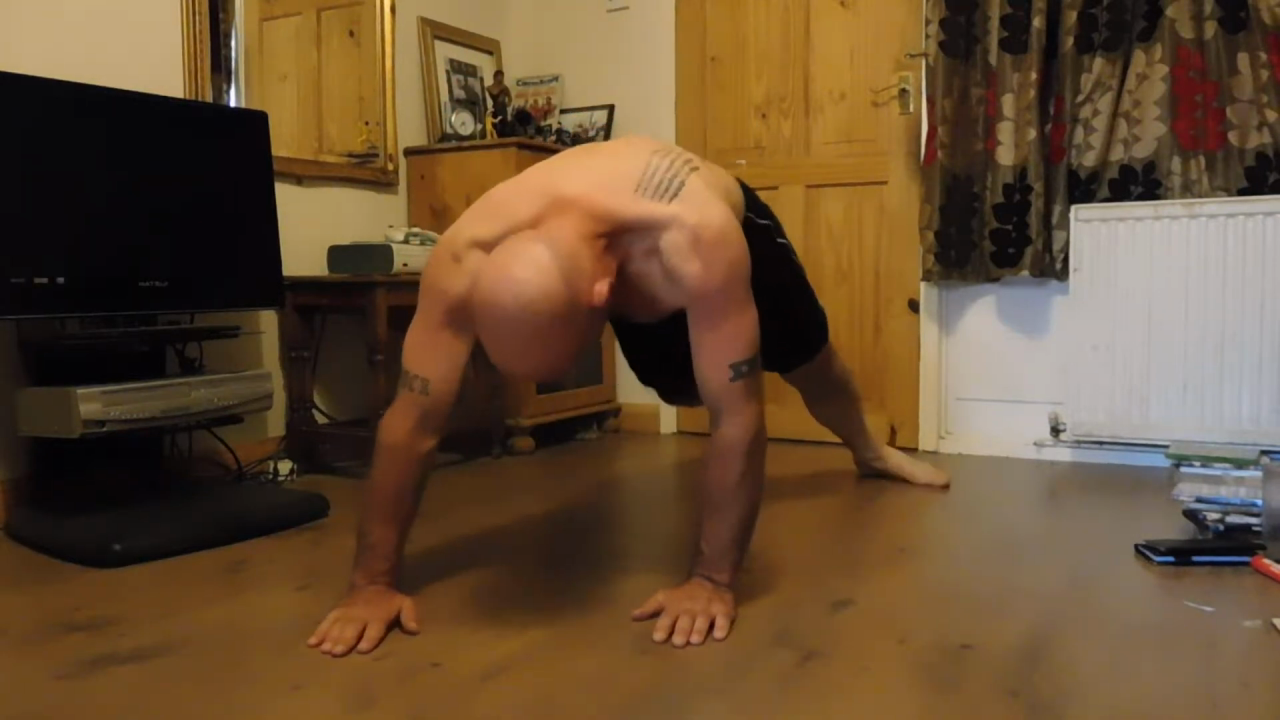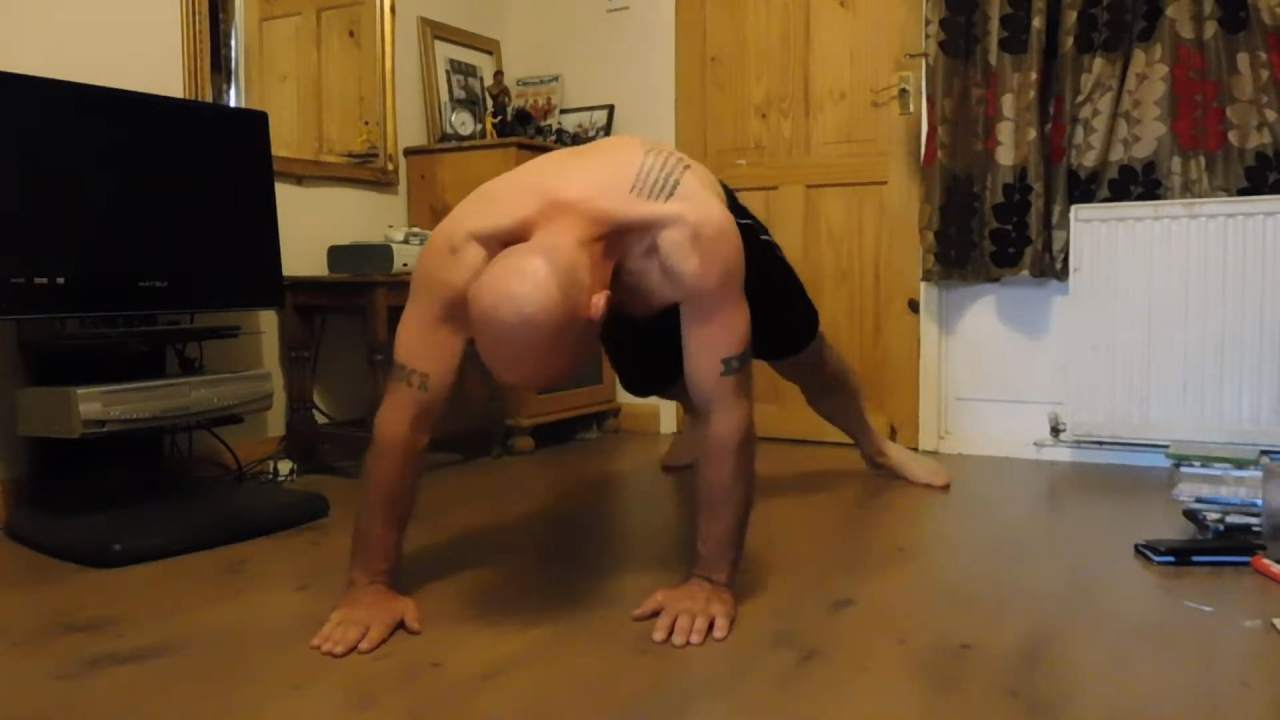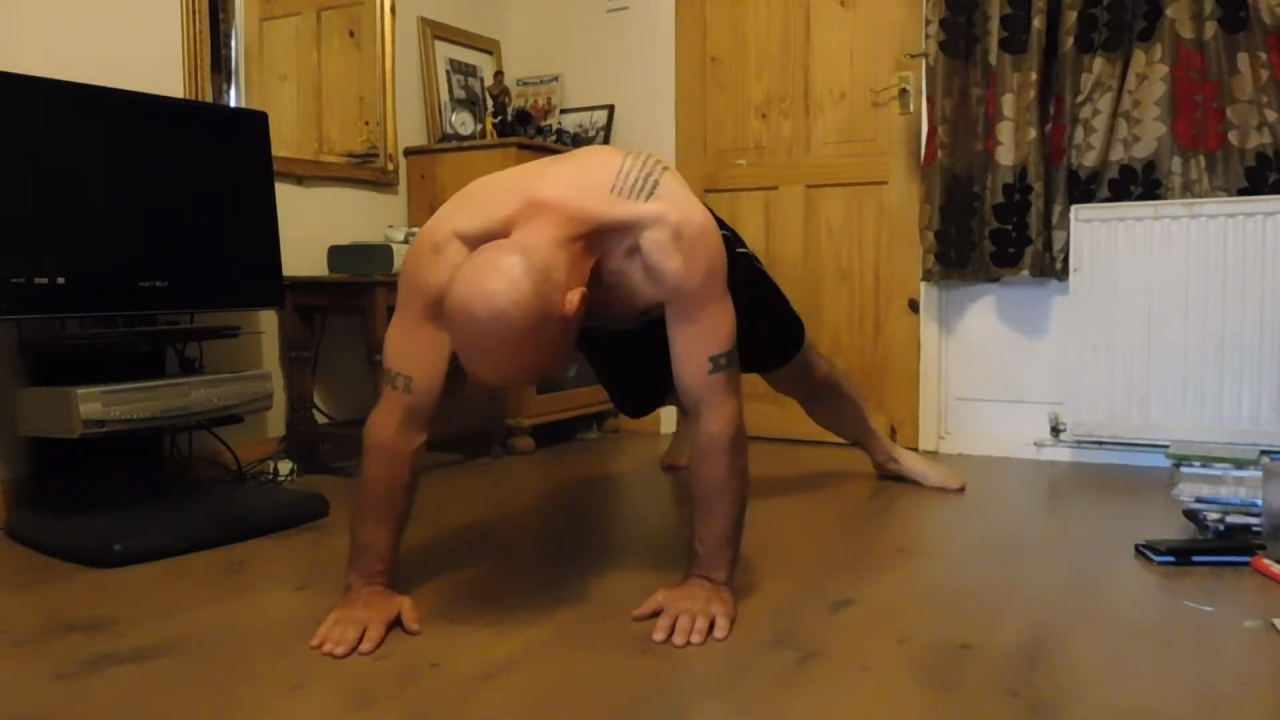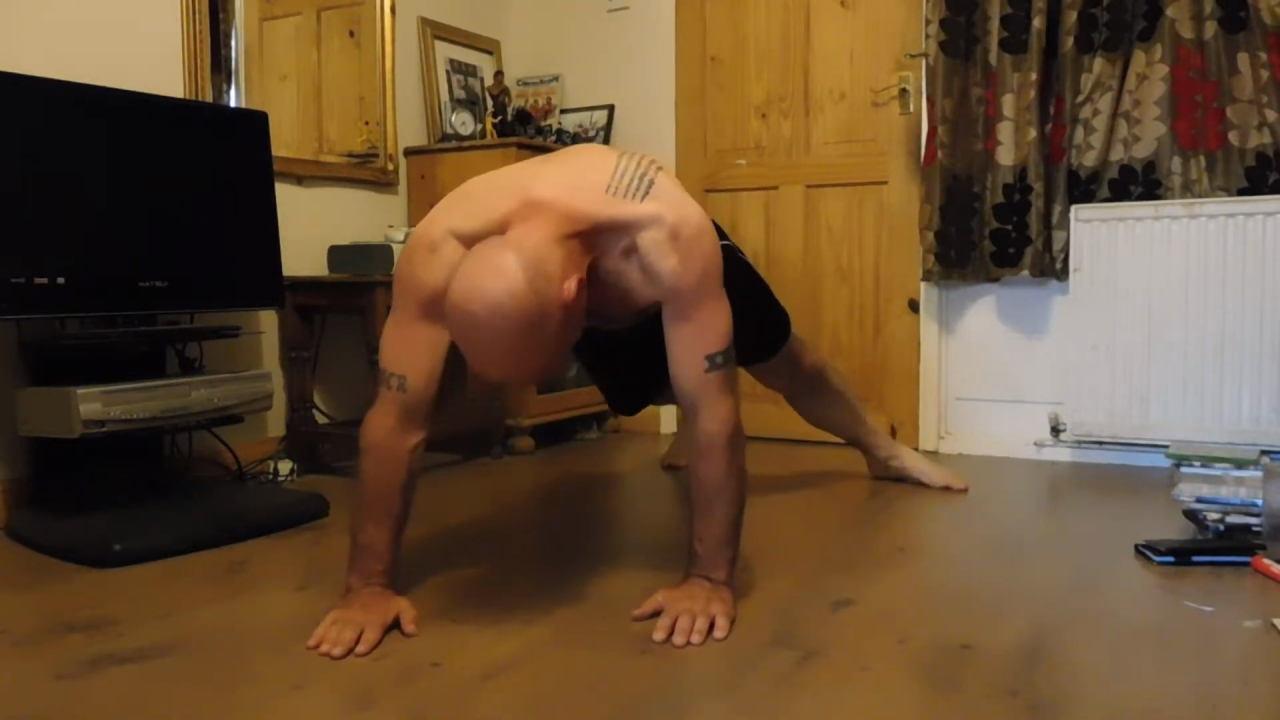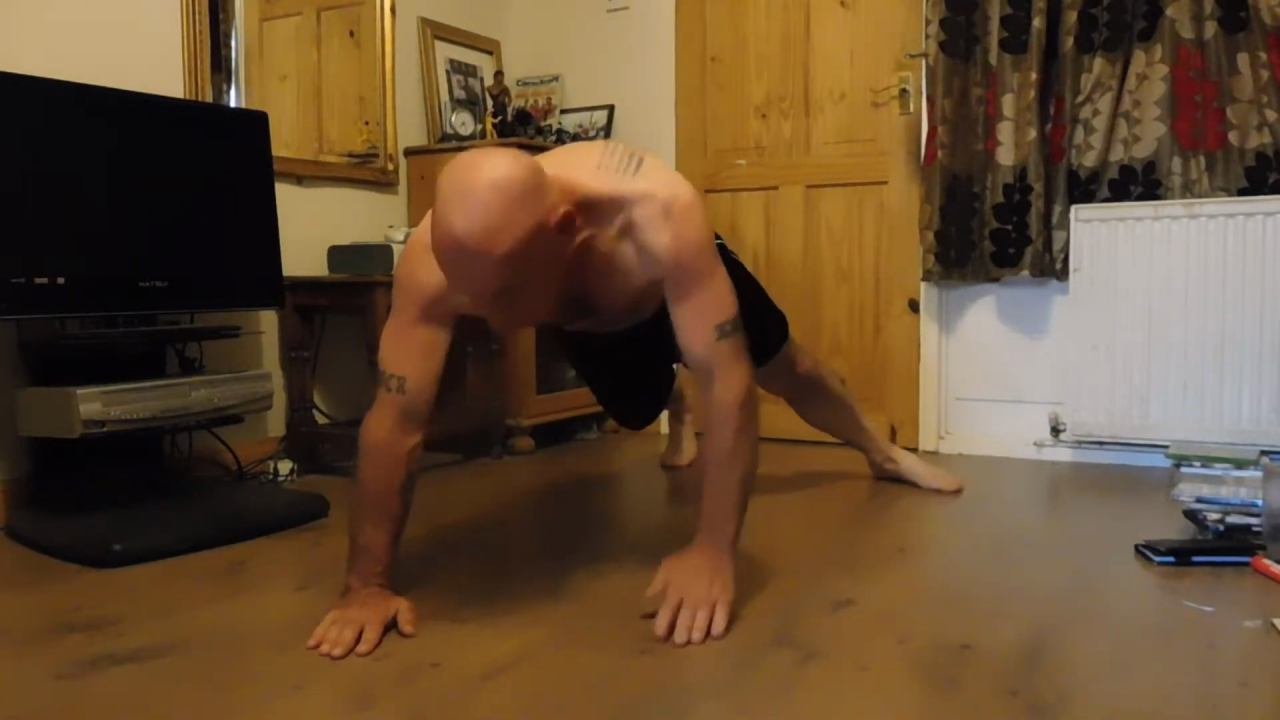
dt=0.5s
person 1, frame 1
left shoulder: (697, 238)
right shoulder: (468, 257)
left elbow: (736, 416)
right elbow: (412, 419)
left wrist: (712, 579)
right wrist: (372, 581)
left hip: (740, 232)
right hip: (639, 282)
left knee: (810, 364)
right knee: (683, 392)
left ankle: (868, 451)
person 1, frame 2
left shoulder: (694, 236)
right shoulder: (462, 250)
left elbow: (728, 411)
right elbow: (405, 414)
left wrist: (710, 579)
right wrist: (371, 582)
left hip: (715, 234)
right hip: (622, 264)
left knee: (803, 357)
right knee: (664, 382)
left ankle: (874, 445)
right ankle: (695, 430)
person 1, frame 3
left shoulder: (675, 237)
right shoulder: (445, 253)
left elbow: (717, 412)
right elbow: (398, 419)
left wrist: (710, 579)
right wrist: (369, 583)
left hip: (689, 269)
left knee: (796, 370)
right knee: (647, 400)
left ankle: (883, 452)
right ankle: (684, 428)
person 1, frame 4
left shoulder: (670, 237)
right shoulder: (438, 253)
left elbow: (713, 411)
right elbow: (395, 419)
left wrist: (710, 577)
right wrist: (368, 584)
left hip: (670, 265)
right hip: (599, 306)
left knee: (786, 365)
right knee: (645, 393)
left ankle: (880, 450)
right ankle: (682, 422)
person 1, frame 5
left shoulder: (655, 213)
right shoulder: (436, 257)
left elbow: (731, 377)
right elbow: (394, 422)
left wrist: (714, 549)
right wrist: (367, 586)
left hip: (673, 284)
right hip: (584, 324)
left knee: (787, 368)
right knee: (639, 411)
left ankle: (879, 453)
right ankle: (678, 414)
